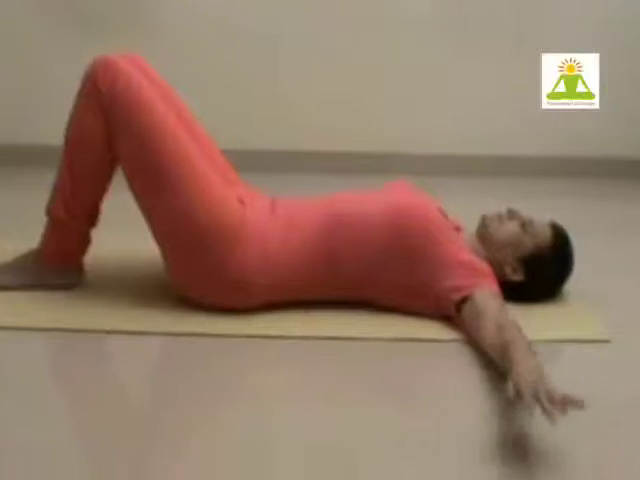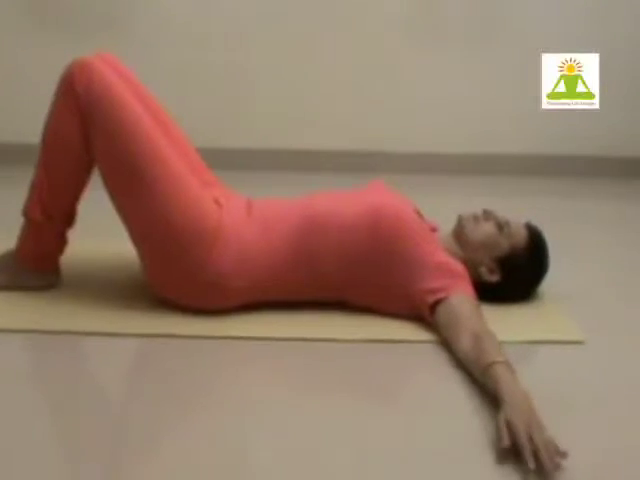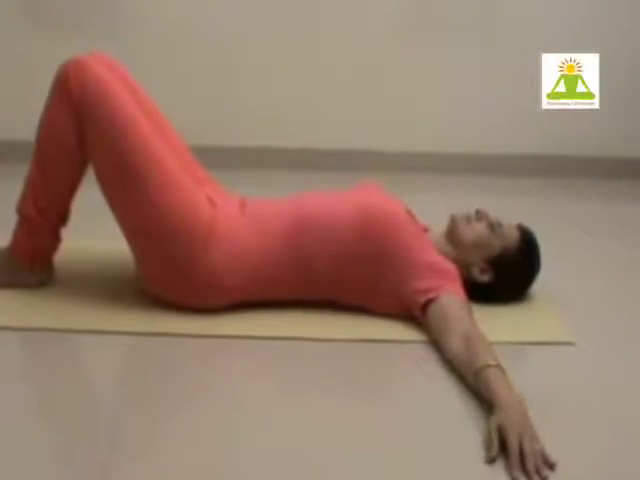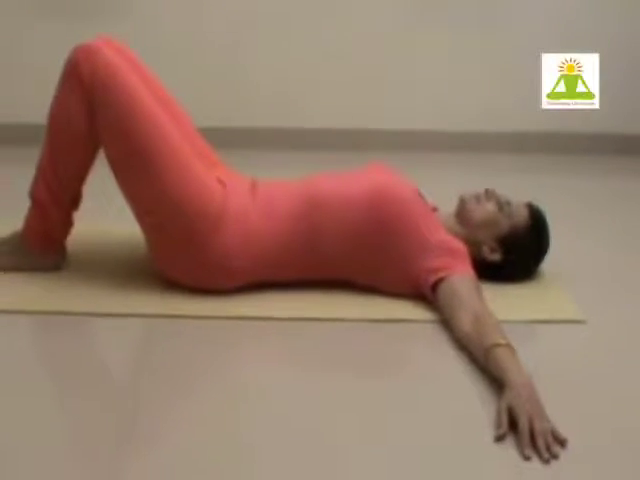
dt=0.3s
person 1, frame 1
left shoulder: (466, 273)
right shoulder: (451, 239)
left elbow: (494, 323)
left wrist: (526, 364)
left hip: (227, 257)
right hip: (248, 221)
left knee: (110, 78)
right knee: (124, 74)
left ankle: (56, 260)
right ankle: (60, 255)
person 1, frame 2
left shoulder: (444, 277)
right shoulder: (429, 243)
left elbow: (471, 336)
left wrist: (515, 397)
left hip: (208, 256)
right hip: (229, 217)
left knee: (88, 79)
right knee: (101, 70)
person 1, frame 3
left shoulder: (434, 276)
right shoulder: (416, 243)
left elbow: (461, 337)
left wrist: (507, 401)
left hip: (200, 255)
right hip: (221, 219)
left knee: (83, 78)
right knee: (96, 72)
person 1, frame 4
left shoulder: (444, 256)
right shoulder: (431, 224)
left elbow: (471, 317)
left wrist: (517, 380)
left hip: (212, 237)
right hip: (233, 199)
left knee: (94, 63)
right knee: (106, 56)
